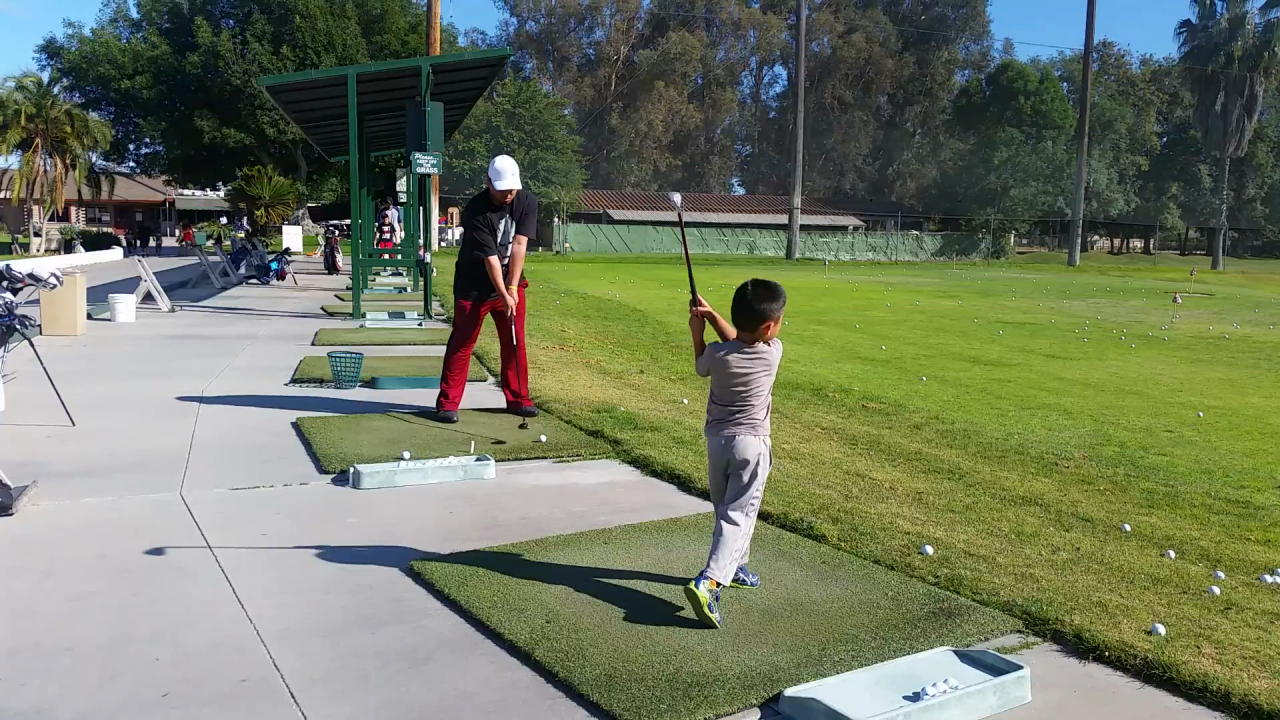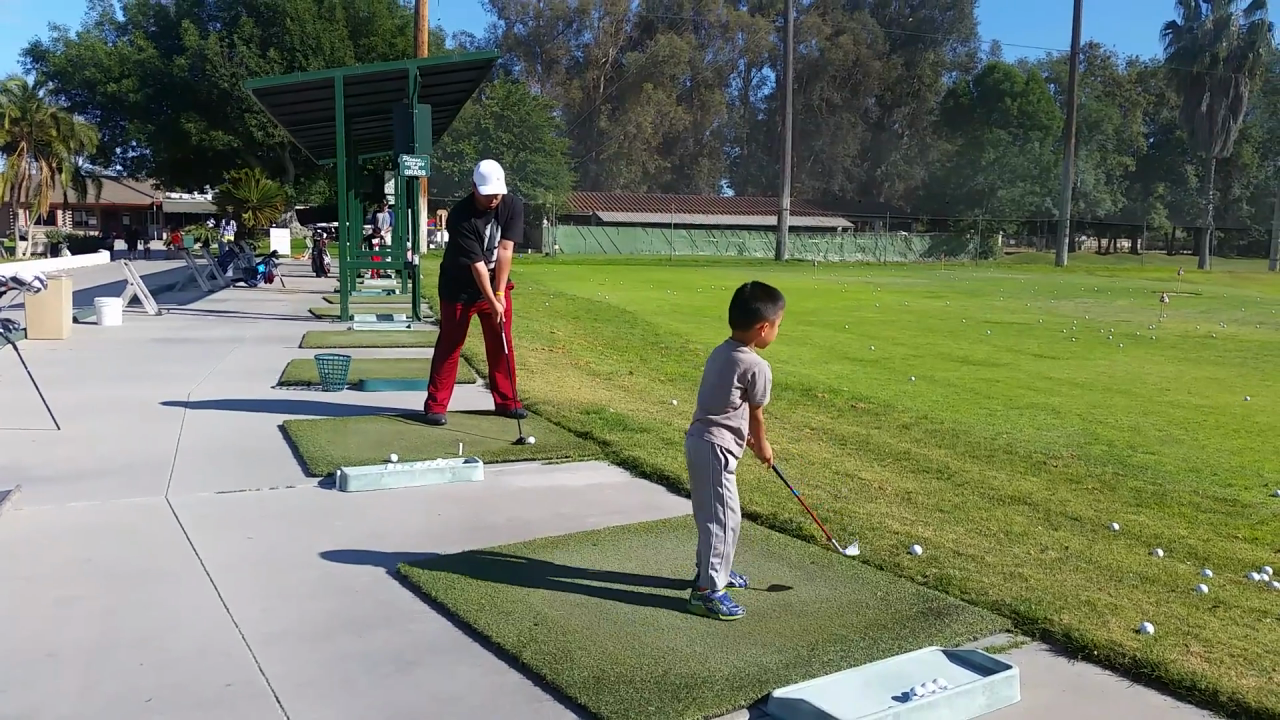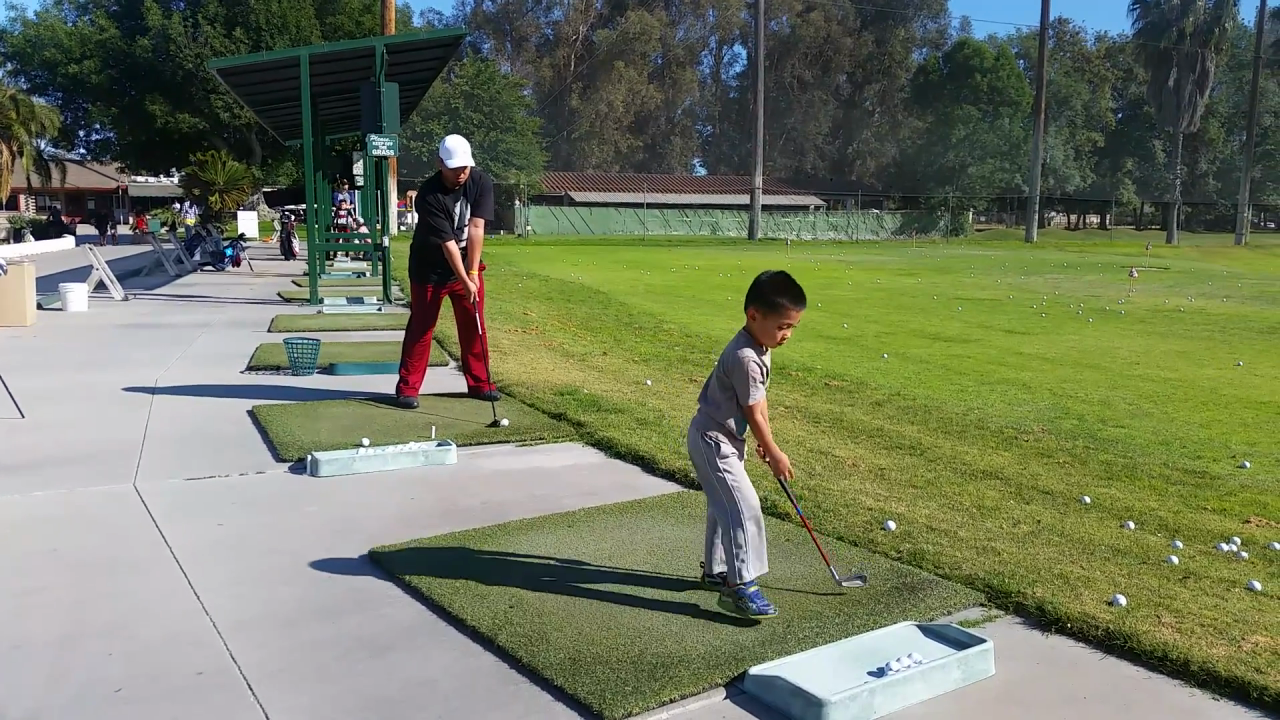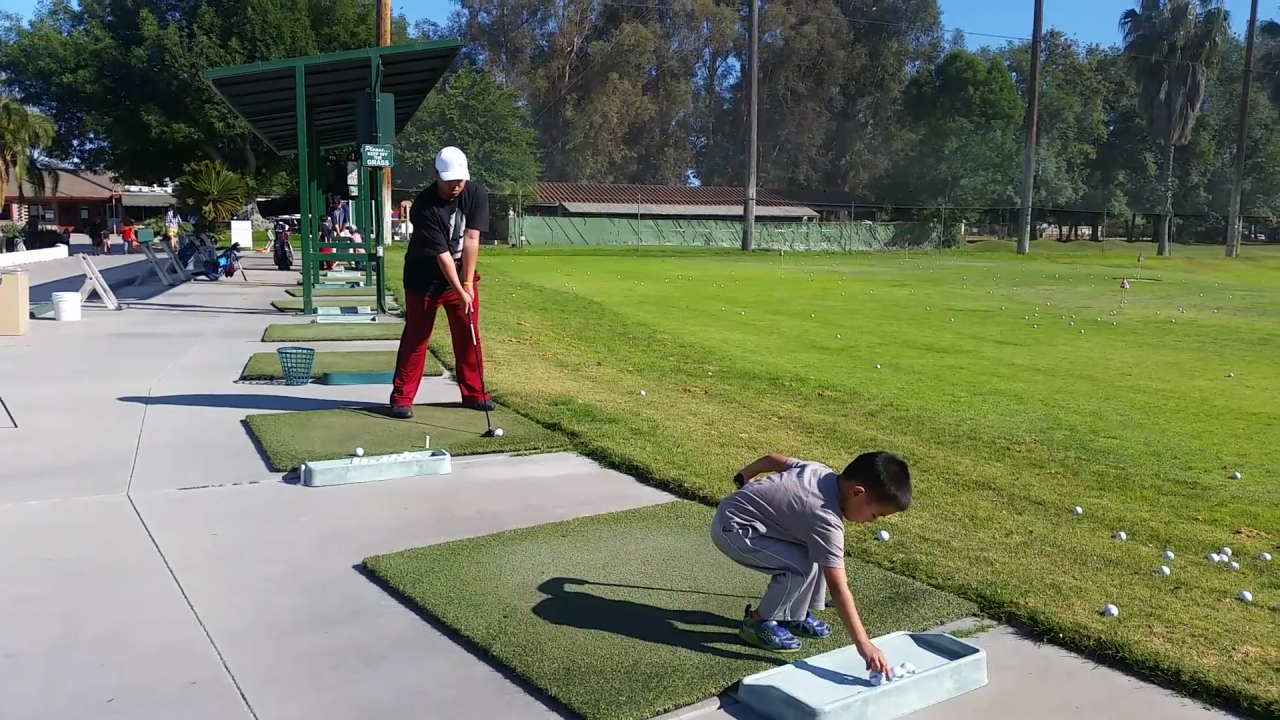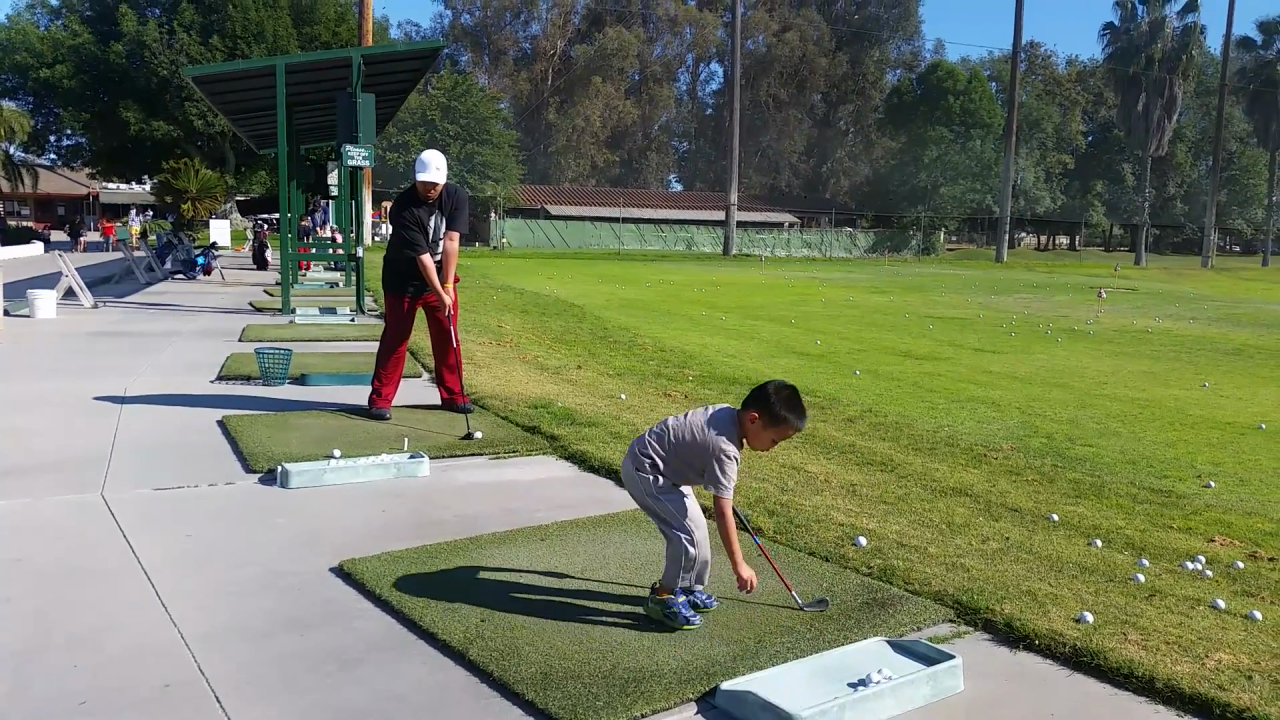
dt=1s
person 1, frame 1
left shoulder: (717, 356)
right shoulder: (774, 351)
left elbow: (701, 366)
left wrist: (697, 330)
right wrist: (712, 315)
left hip: (718, 440)
right hip: (752, 445)
left knee: (725, 509)
right knee: (739, 515)
left ankle: (729, 567)
right ankle: (709, 581)
person 1, frame 2
left shoulder: (719, 354)
right shoulder: (757, 367)
right elbow: (755, 416)
left wrist: (747, 437)
right wrist: (762, 447)
left hip: (698, 440)
right hip: (717, 448)
left knee: (712, 516)
right knee: (723, 519)
left ankle: (712, 572)
right ankle: (707, 589)
person 1, frame 3
left shoulder: (757, 347)
right shoulder: (746, 358)
left elbow: (759, 400)
right elbow: (753, 415)
left wrist: (765, 444)
right wrist: (775, 455)
left hip: (726, 439)
right hip: (712, 441)
left knee: (727, 509)
right knee: (745, 509)
left ankle: (717, 571)
right ankle: (741, 584)
person 1, frame 4
left shoulder: (823, 472)
right shoulder: (827, 520)
left elbow: (773, 460)
right elbow: (838, 588)
left wrist: (743, 477)
right wrist: (863, 644)
left hip: (737, 509)
right hip: (733, 529)
left knee: (816, 554)
right knee: (803, 568)
left ankle: (796, 613)
right ankle: (759, 622)
person 1, frame 5
left shoulder: (728, 413)
right shoulder: (725, 449)
right elbow: (723, 514)
right wrist: (740, 565)
left hip: (663, 465)
right hip: (645, 471)
left knee: (685, 528)
right knee: (692, 530)
left ankle: (684, 588)
right ankle: (665, 597)
person 2, frame 1
left shoulder: (527, 202)
right shoulder: (475, 211)
left elbow: (519, 245)
right elbow: (490, 258)
left wrist: (513, 288)
right wrist: (504, 294)
left hip: (510, 283)
right hip: (474, 286)
left knee: (515, 342)
right knee: (462, 342)
left ankle: (517, 398)
right ankle: (447, 402)
person 2, frame 2
left shoulder: (513, 205)
right shoulder: (460, 217)
left elbow: (505, 250)
right elbow: (476, 263)
left wrist: (500, 293)
right wrist: (491, 301)
left hip: (497, 284)
right hip: (459, 288)
left knee: (502, 344)
right knee: (450, 344)
left ankle: (506, 400)
right ankle: (435, 404)
person 2, frame 3
left shoulder: (482, 183)
right shoulder: (428, 195)
left elbow: (476, 228)
right elbow: (447, 242)
left wrist: (473, 273)
right wrist: (464, 280)
left hip: (468, 265)
right hip: (430, 269)
left knee: (474, 324)
right knee: (421, 327)
left ankle: (479, 382)
right ankle: (407, 387)
person 2, frame 4
left shoulder: (477, 194)
right shoulder: (423, 206)
left elbow: (471, 240)
right elbow: (441, 254)
left wrist: (468, 284)
right wrist: (459, 291)
left hip: (463, 275)
right hip: (424, 279)
left knee: (468, 334)
right knee: (416, 337)
left ankle: (473, 392)
right ankle: (401, 397)
person 2, frame 5
left shoulder: (457, 196)
right shoulder: (403, 208)
left elbow: (451, 241)
right elbow: (421, 255)
left wrist: (448, 285)
right wrist: (439, 293)
left hip: (442, 277)
right hip: (403, 280)
left knee: (447, 336)
right knee: (395, 338)
left ankle: (452, 394)
right ankle: (380, 398)
